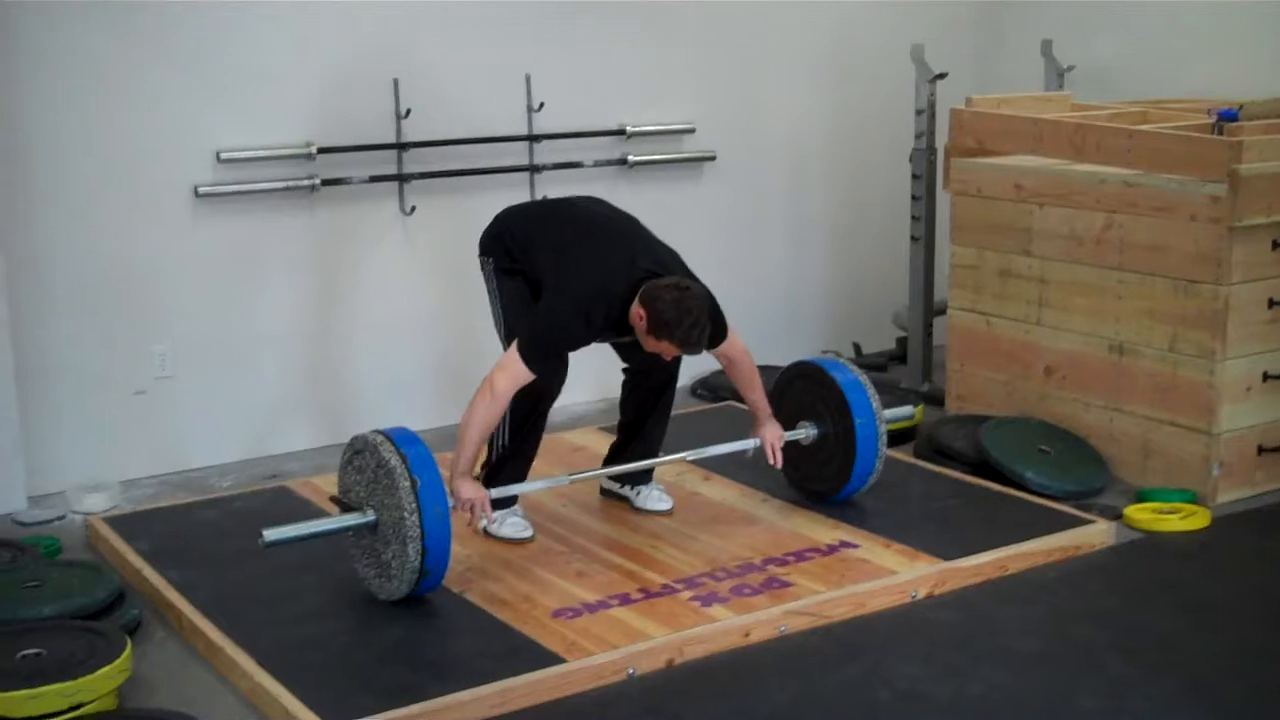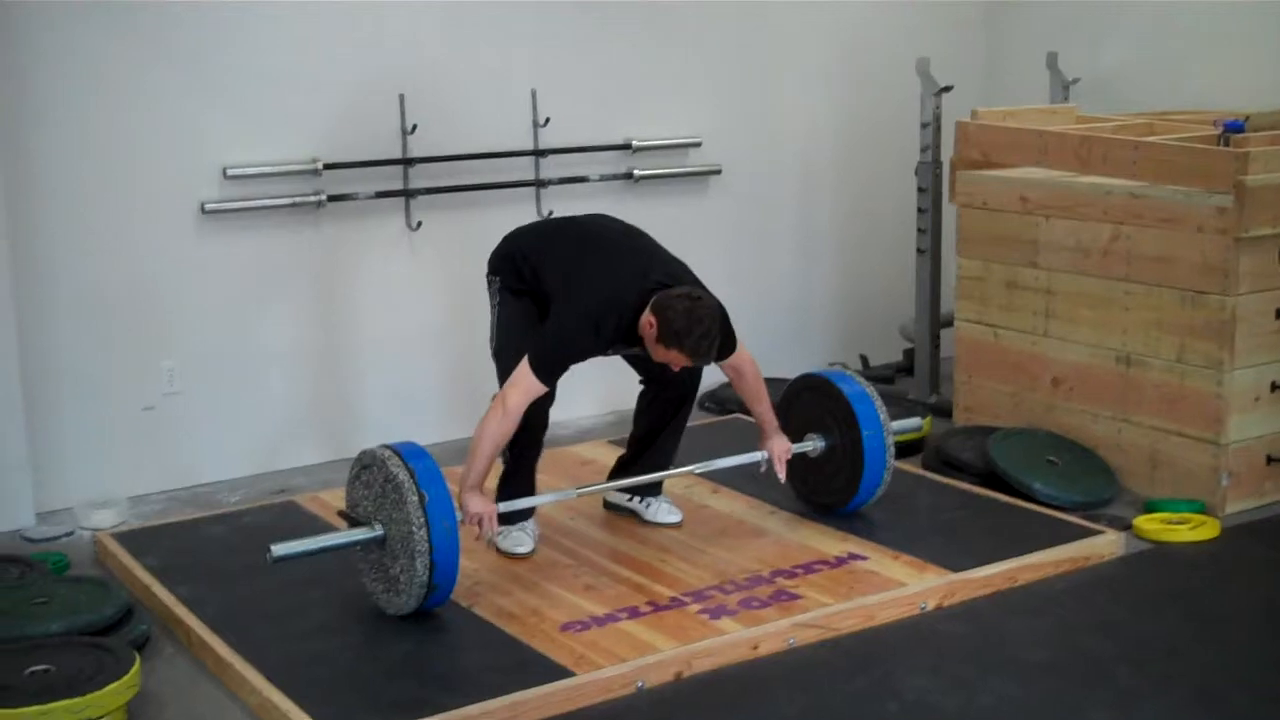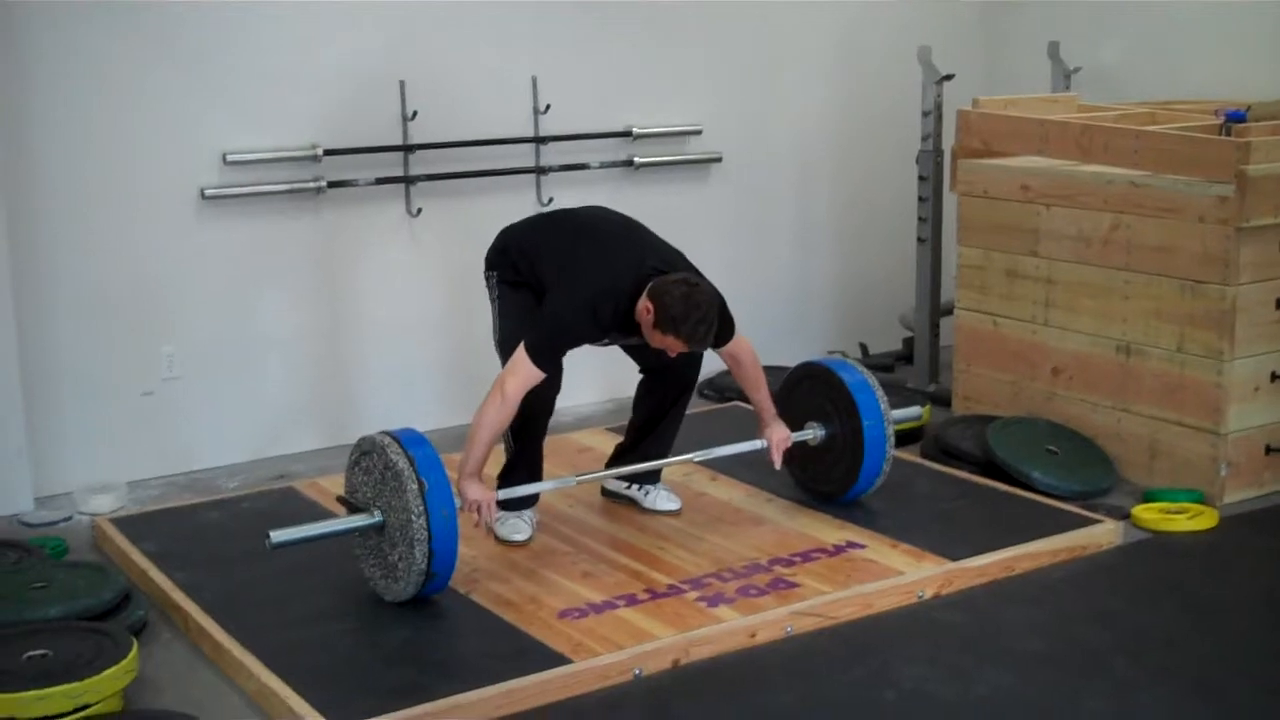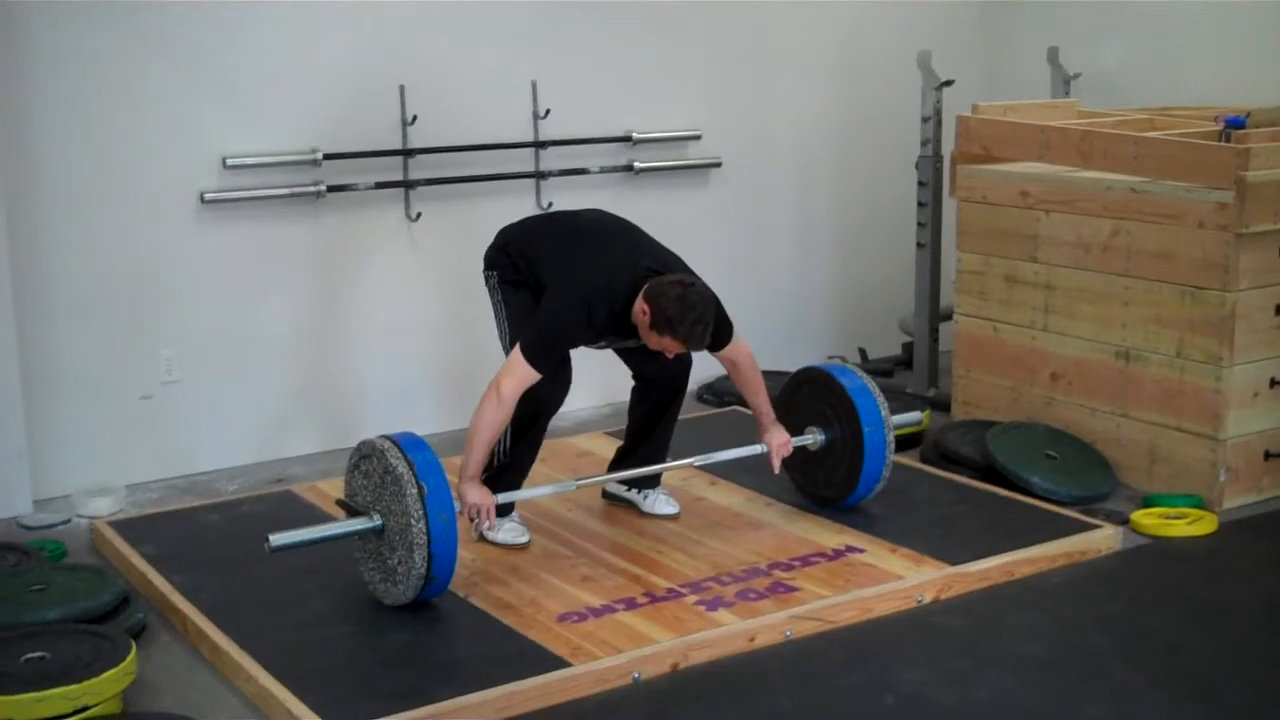
dt=0.2s
person 1, frame 1
left shoulder: (685, 299)
right shoulder: (581, 307)
left elbow: (733, 352)
right elbow: (499, 385)
left wrist: (764, 419)
right wrist: (461, 477)
right hip: (510, 252)
left knee: (656, 366)
right knee: (544, 373)
left ankle: (627, 475)
right ankle: (497, 496)
person 1, frame 2
left shoulder: (695, 311)
right shoulder: (591, 318)
left elbow: (739, 365)
right elbow: (512, 400)
left wrist: (771, 432)
right wrist: (471, 490)
right hip: (520, 273)
left knee: (679, 380)
right knee: (534, 392)
left ankle: (634, 487)
right ankle: (512, 513)
person 1, frame 3
left shoulder: (693, 299)
right shoulder: (585, 306)
left elbow: (737, 352)
right elbow: (509, 387)
left wrist: (769, 419)
right wrist: (469, 477)
right hip: (517, 268)
left knee: (683, 365)
right knee: (536, 384)
left ankle: (631, 474)
right ankle: (515, 502)
person 1, frame 4
left shoulder: (690, 301)
right shoulder: (582, 306)
left elbow: (736, 356)
right elbow: (506, 388)
left wrist: (768, 424)
right wrist: (470, 481)
right hip: (515, 268)
left knee: (670, 371)
right knee: (545, 382)
left ankle: (631, 478)
right ankle: (495, 506)
